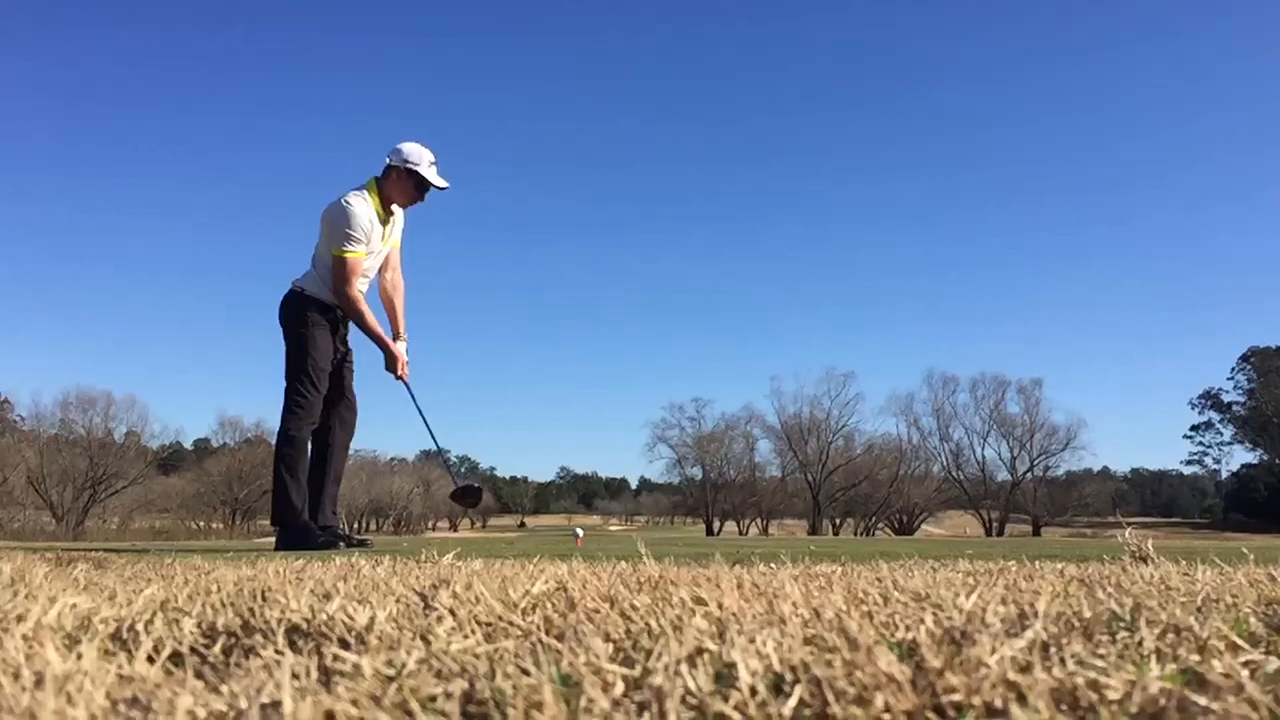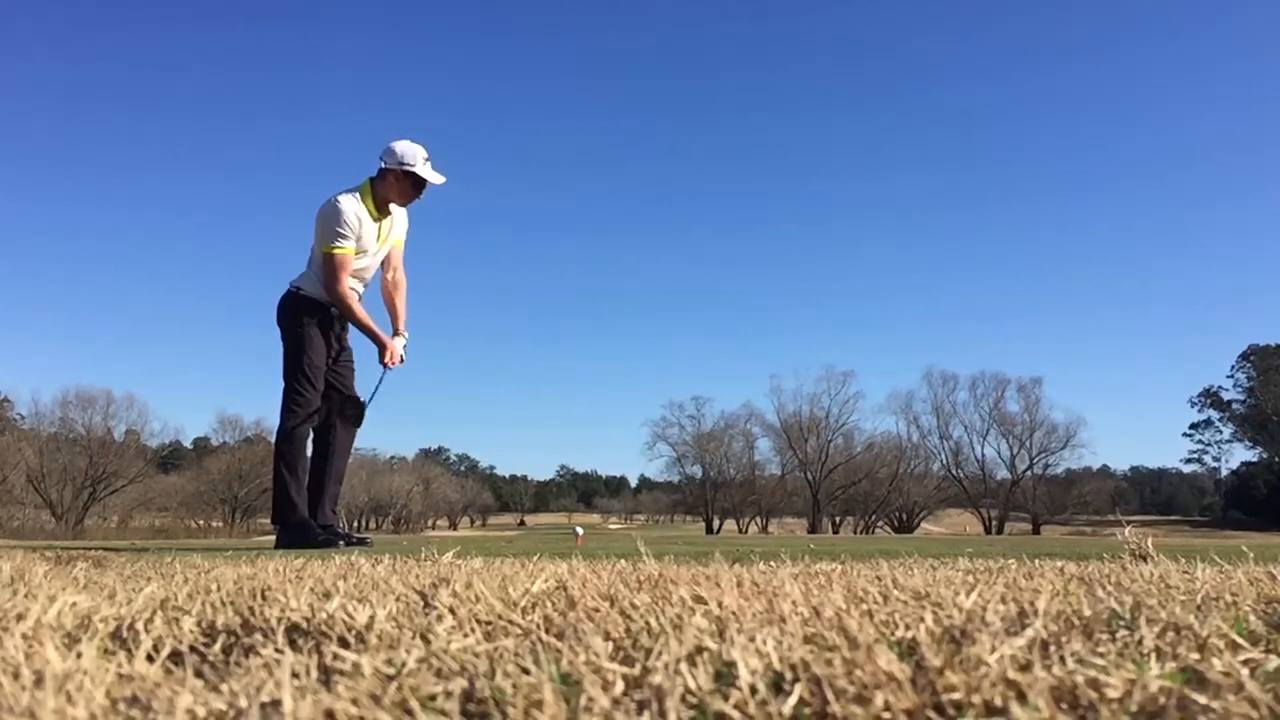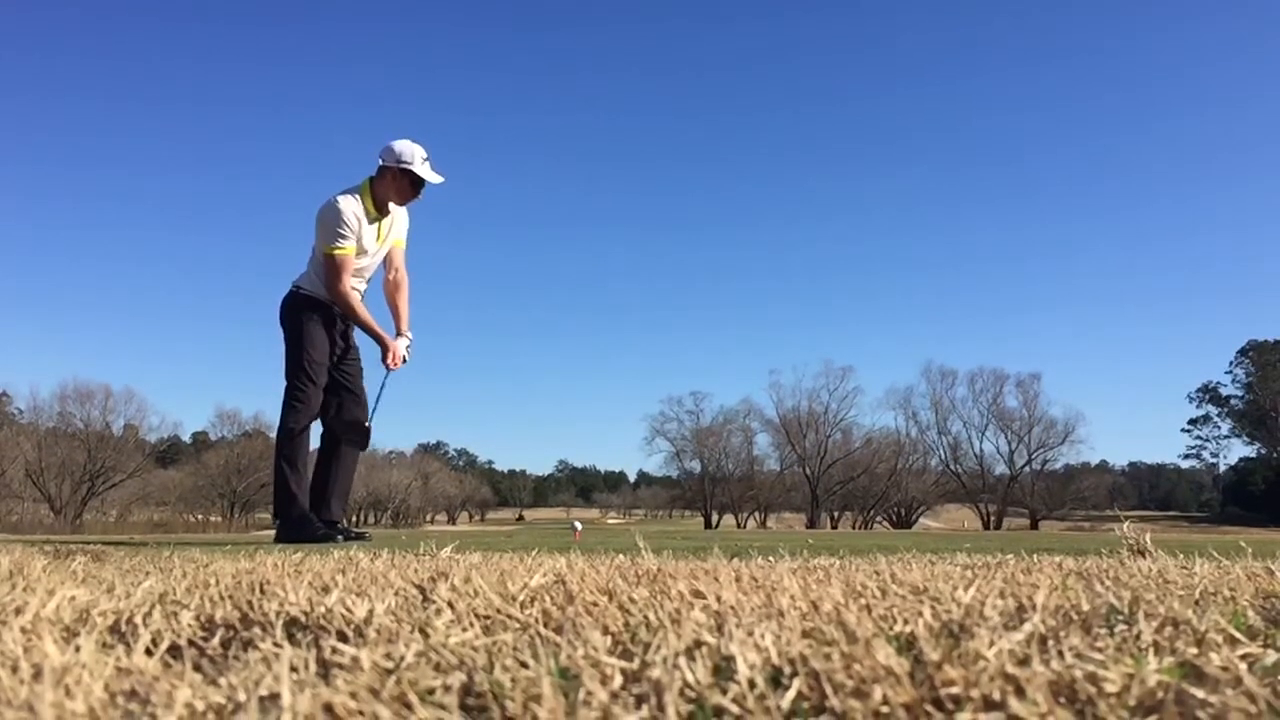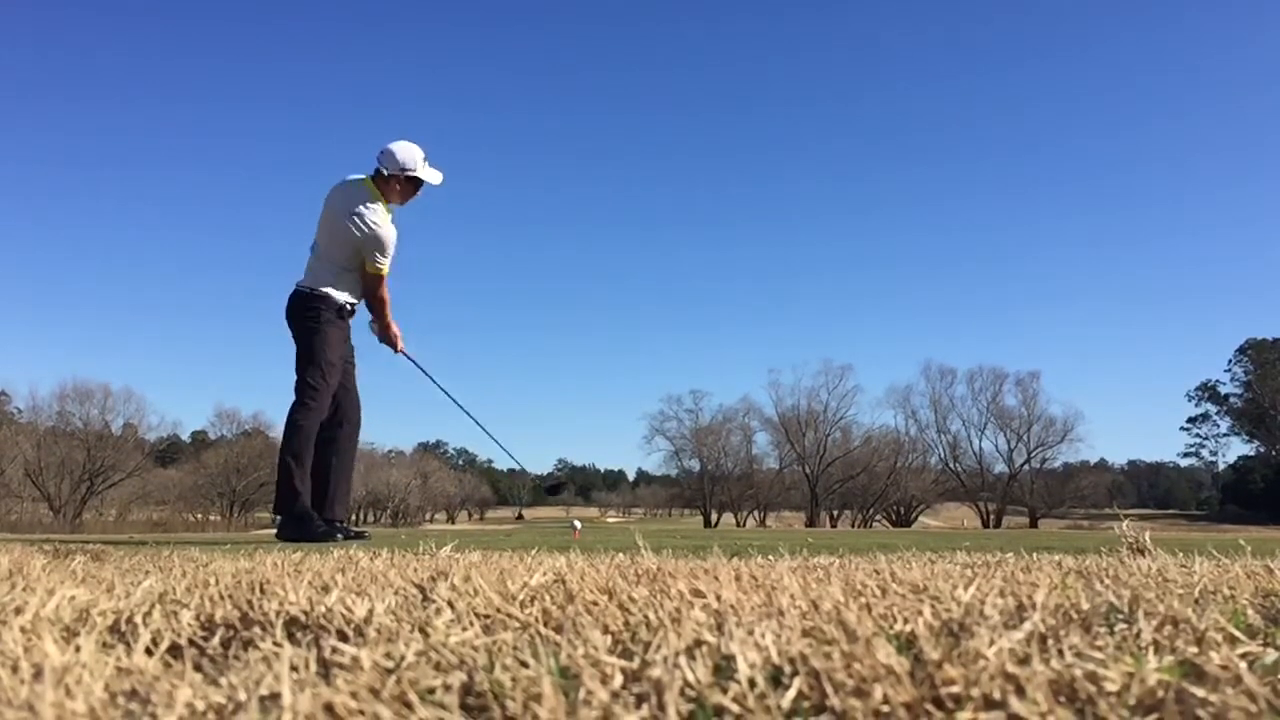
dt=1s
person 1, frame 1
left shoulder: (394, 215)
right shoulder: (354, 210)
left elbow: (391, 276)
right elbow: (346, 289)
left wrist: (400, 338)
right wrist: (386, 346)
left hip: (334, 317)
right hip: (309, 310)
left knee: (340, 416)
right knee: (304, 412)
left ankle: (322, 521)
right ankle: (292, 524)
person 1, frame 2
left shoulder: (397, 216)
right shoulder: (344, 209)
left elbow: (393, 276)
right elbow: (336, 286)
left wrist: (399, 334)
right wrist: (379, 339)
left hip: (335, 318)
right hip: (307, 310)
left knee: (342, 416)
right knee: (302, 411)
left ankle: (322, 520)
right ankle: (292, 523)
person 1, frame 3
left shoulder: (397, 216)
right shoulder: (343, 209)
left elbow: (395, 275)
right elbow: (339, 286)
left wrist: (403, 334)
right wrist: (382, 339)
left hip: (342, 318)
right hip: (310, 309)
left knee: (352, 414)
right knee: (304, 405)
left ankle: (327, 516)
right ankle: (293, 518)
person 1, frame 4
left shoulder: (349, 186)
right shoulder: (379, 227)
right elbow: (375, 295)
left wrist: (387, 321)
right wrist: (388, 328)
left hip: (329, 313)
right hip: (320, 311)
left knee: (344, 413)
right knee: (313, 403)
left ankle: (328, 515)
right ankle: (294, 513)
